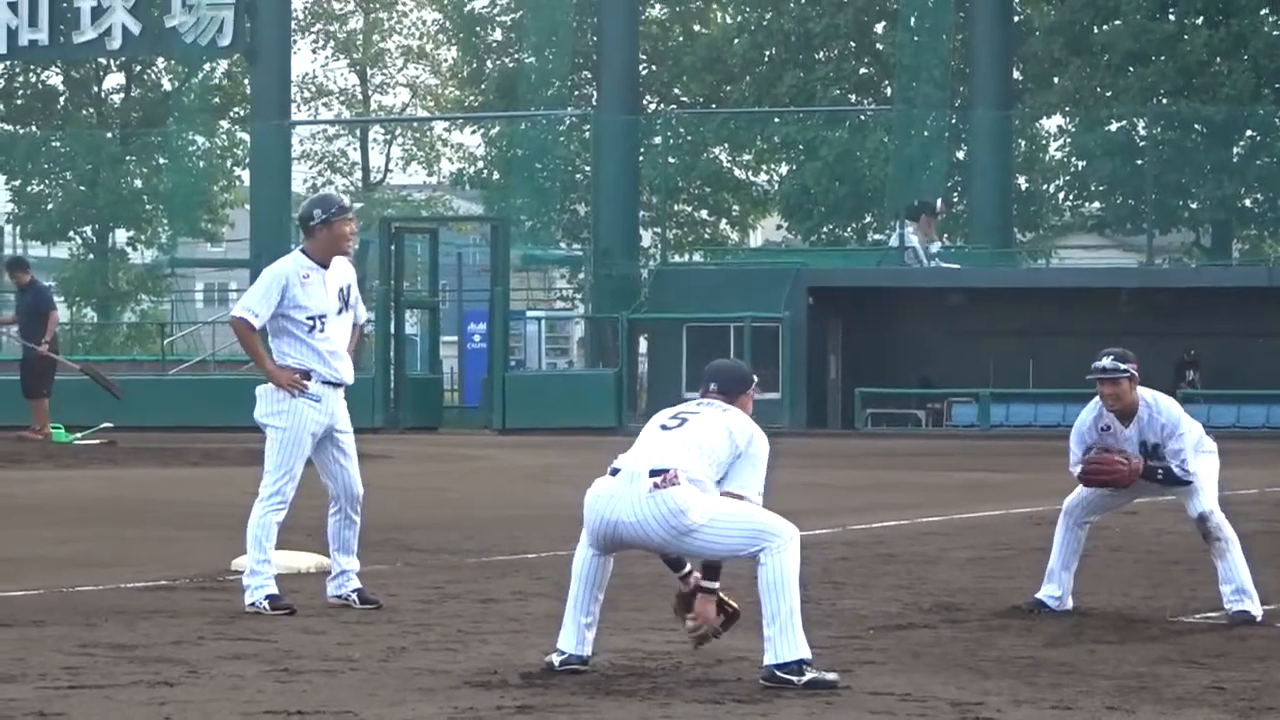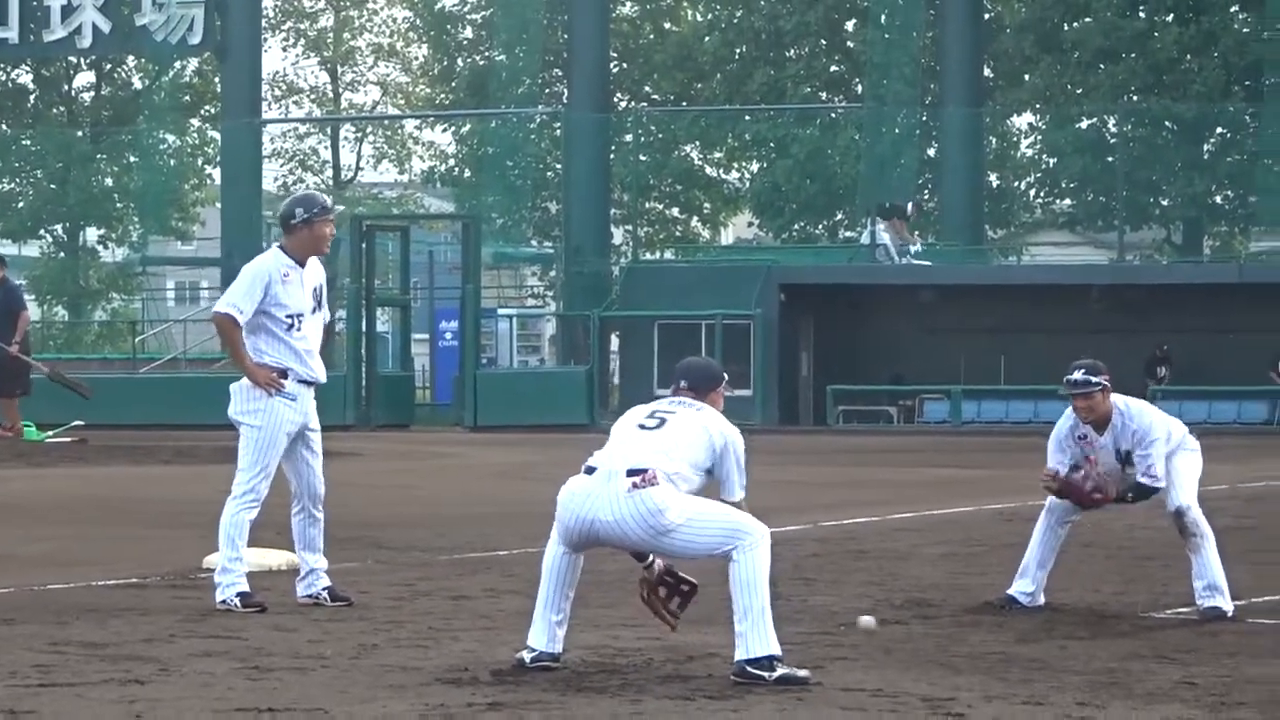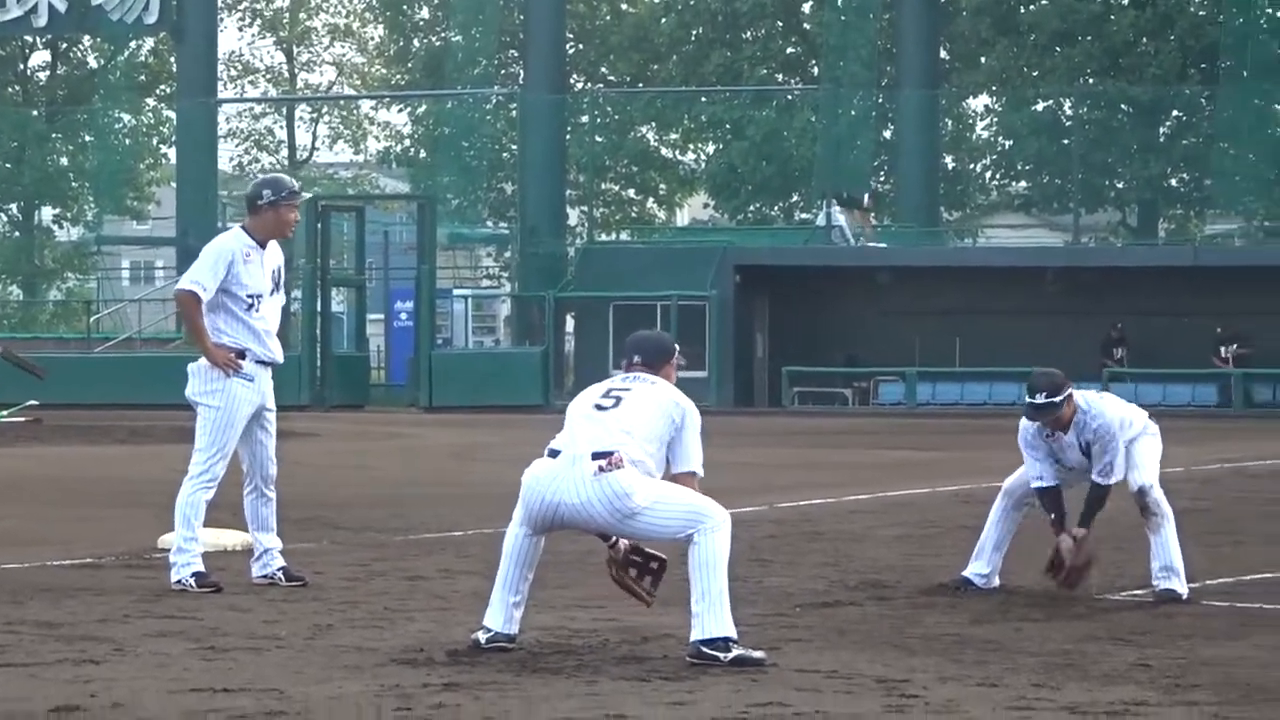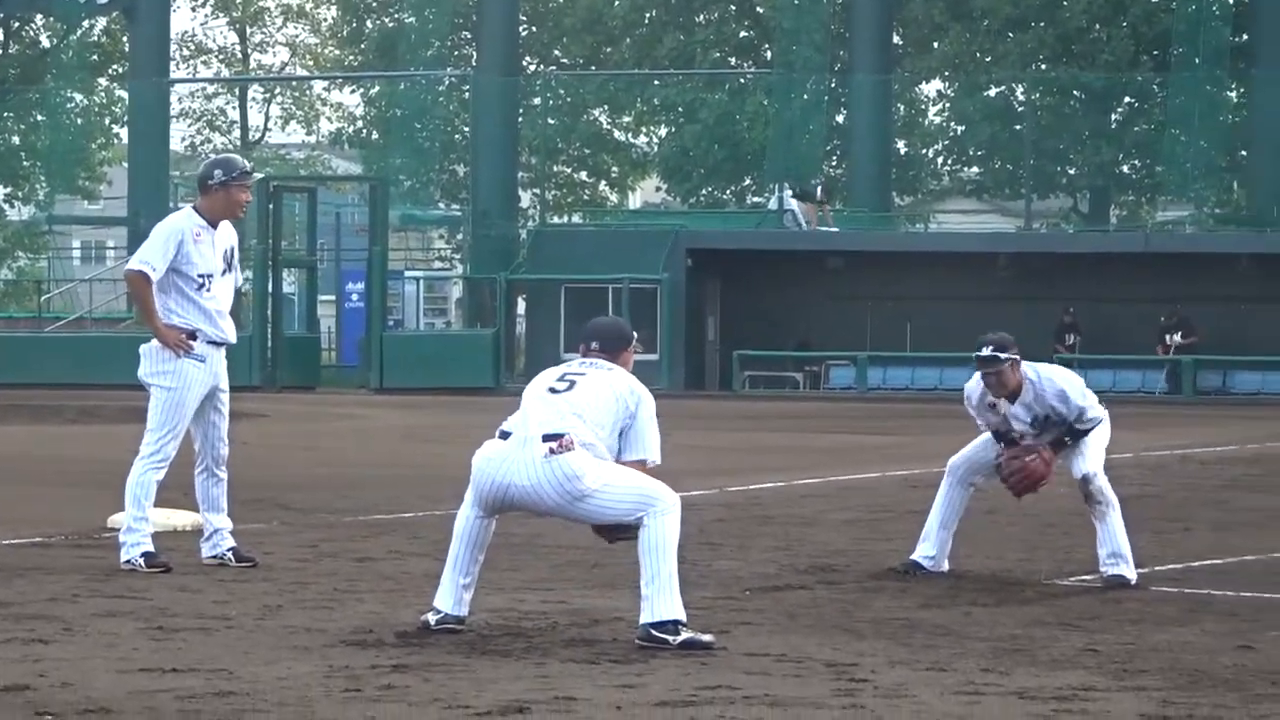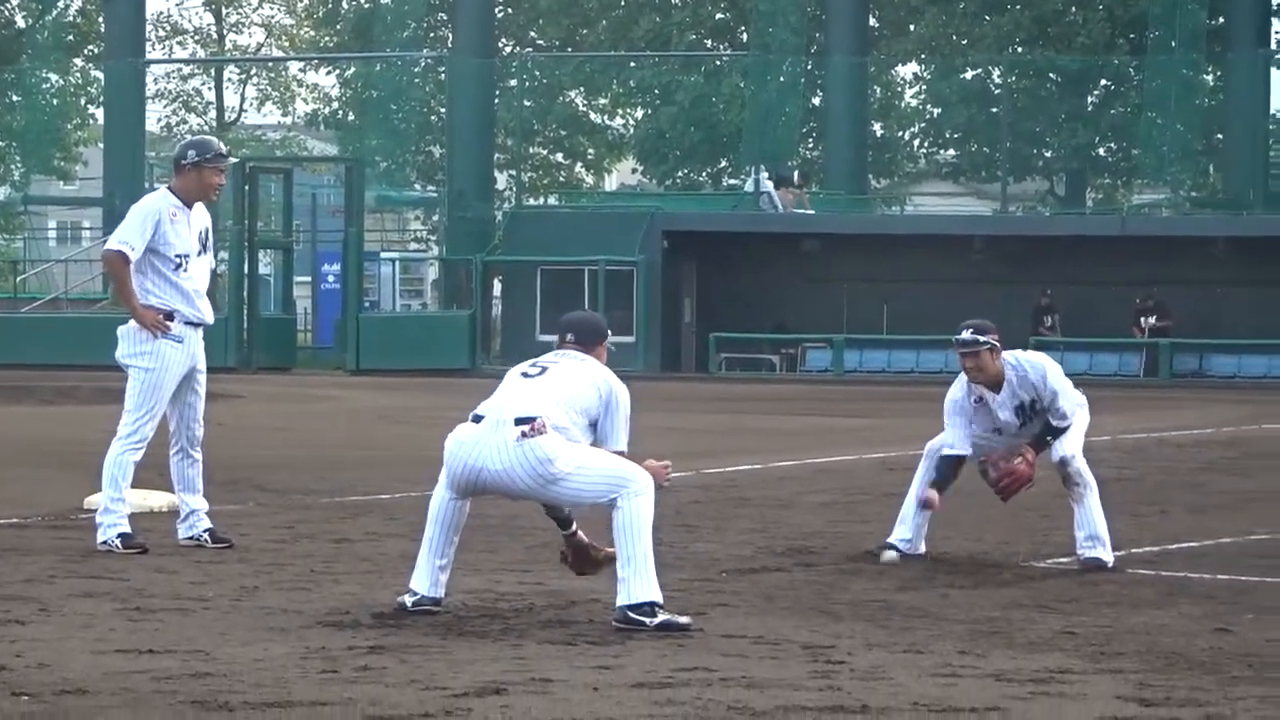
dt=0.4s
person 1, frame 1
left shoulder: (344, 271)
right shoulder: (284, 272)
right elbow: (241, 320)
right wrist: (271, 371)
left hip: (335, 397)
right hip: (298, 398)
left knee: (349, 494)
right knee: (276, 496)
left ankle: (344, 582)
right ankle: (259, 589)
person 1, frame 2
left shoulder: (315, 271)
right shoulder: (265, 268)
right elbow: (223, 316)
right wrist: (249, 368)
left hip: (305, 396)
right hip: (272, 397)
left knee: (312, 493)
right knee: (248, 492)
left ankle: (313, 581)
right ankle: (230, 586)
person 1, frame 3
left shoulder: (274, 253)
right shoulder: (227, 247)
right elbow: (185, 294)
right wrist: (208, 349)
left hip: (262, 376)
right hip: (230, 376)
left knee: (263, 474)
right knee: (205, 472)
left ankle: (268, 562)
right ankle: (185, 566)
person 1, frame 4
left shoulder: (228, 233)
right shoulder: (178, 227)
right elbow: (135, 273)
right wrist: (158, 329)
left hip: (216, 356)
right hip: (183, 357)
left knee: (215, 455)
right knee: (157, 452)
left ankle: (218, 542)
right ankle: (134, 546)
person 1, frame 5
left shoulder: (201, 215)
right shoulder: (154, 208)
right elbow: (113, 254)
right wrist: (136, 310)
left hip: (193, 337)
right hip: (160, 338)
left knee: (190, 437)
right knee: (134, 433)
left ankle: (194, 523)
right ankle: (111, 527)
person 2, frame 1
left shoulder: (665, 415)
right shoulder: (747, 430)
right elbow: (729, 509)
left wrist: (683, 572)
right wrist: (709, 588)
left hip: (606, 499)
right hip: (665, 503)
left knee: (595, 542)
right knee: (780, 537)
left ankle: (571, 651)
right ankle: (786, 665)
person 2, frame 2
left shoulder: (635, 413)
right shoulder: (722, 429)
right elbow: (732, 508)
left wrist: (646, 561)
left hip: (580, 497)
right hip: (642, 503)
left knee: (566, 539)
right knee: (751, 537)
left ankle: (542, 647)
right ankle: (757, 660)
person 2, frame 3
left shoulder: (589, 393)
right shoulder: (677, 401)
right elbow: (684, 484)
left wrist: (610, 538)
left hip: (546, 480)
right hip: (606, 486)
left knee: (526, 521)
right knee: (712, 520)
left ankle: (497, 628)
right ankle: (713, 642)
person 2, frame 4
left shoulder: (545, 376)
right shoulder: (633, 388)
right elbow: (632, 473)
left hip: (497, 462)
right hip: (557, 468)
left knee: (478, 504)
right knee: (662, 503)
left ankle: (447, 610)
right ankle: (662, 624)
person 2, frame 5
left shoulder: (522, 369)
right shoulder: (607, 380)
right elbow: (612, 464)
right wrist: (647, 473)
left hip: (468, 445)
right hip: (529, 450)
left knee: (451, 484)
right knee: (636, 485)
left ankle: (424, 591)
right ankle: (639, 606)
person 3, frame 1
left shoulder: (1166, 412)
right shoulder: (1090, 417)
left elbow: (1186, 473)
right elbow: (1081, 470)
left wrist: (1140, 469)
left hip: (1191, 458)
left knee: (1206, 513)
right knee: (1073, 509)
left ankle: (1243, 603)
right ankle: (1054, 596)
person 3, frame 2
left shoulder: (1141, 418)
right shoulder: (1067, 427)
left elbow: (1152, 482)
right elbow: (1065, 487)
left wrist: (1115, 495)
right wrist: (1058, 484)
left hip: (1173, 453)
right hip: (1112, 469)
left knee: (1183, 508)
right knee: (1055, 507)
left ankle: (1215, 600)
right ankle: (1025, 593)
person 3, frame 3
left shoulder: (1103, 415)
right shoulder: (1030, 427)
left elbow: (1104, 479)
right elbow: (1044, 482)
left wrist: (1084, 526)
right wrist: (1060, 531)
right hip: (1073, 456)
left knee: (1145, 488)
right knee: (1013, 490)
left ankle: (1170, 582)
right ankle: (980, 575)
person 3, frame 4
left shoulder: (1054, 383)
right shoulder: (975, 393)
left elbow: (1092, 417)
left wrist: (1052, 448)
left hip: (1078, 427)
right hip: (1021, 436)
left knee: (1089, 474)
right knee: (958, 468)
left ankle: (1118, 567)
right ankle: (929, 558)
person 3, frame 5
left shoulder: (1037, 368)
right shoulder: (959, 395)
left elbow: (1063, 416)
right elbow: (955, 451)
left wrist: (1032, 450)
right wrist: (935, 490)
left hip: (1061, 414)
right hip: (1003, 428)
left knee: (1068, 458)
right knee: (935, 452)
left ankle: (1095, 551)
right ankle: (906, 541)
